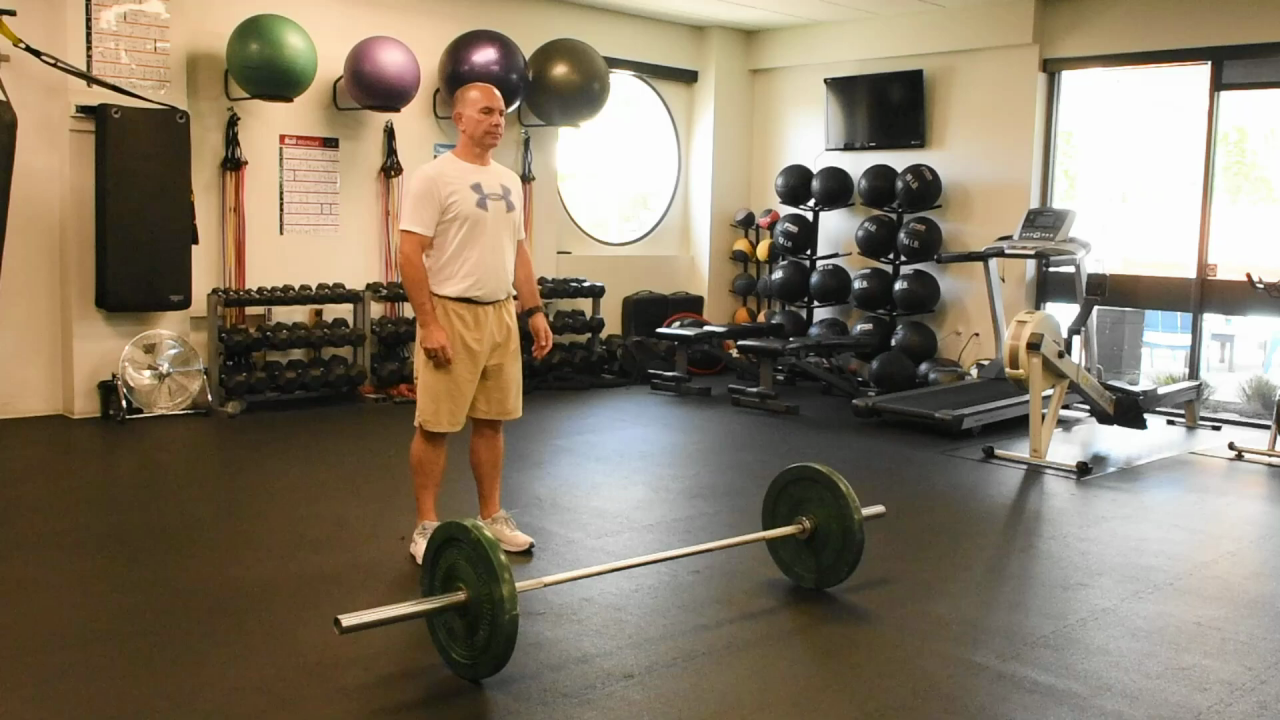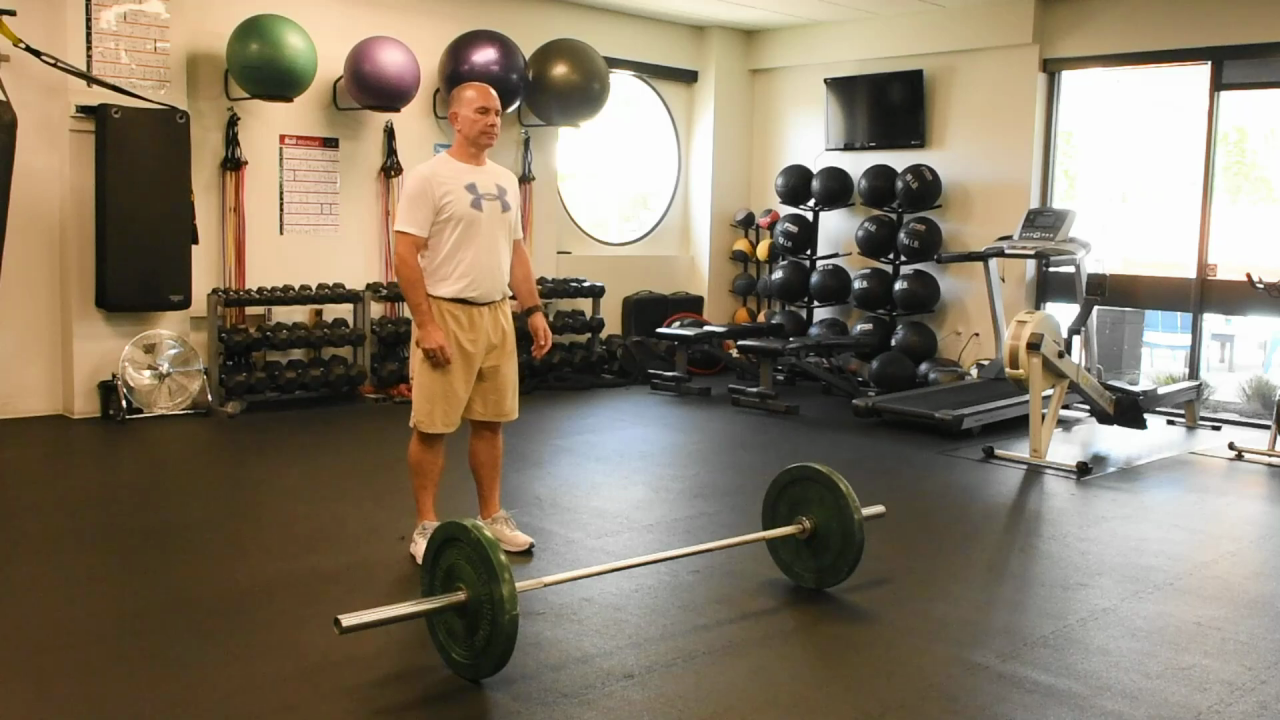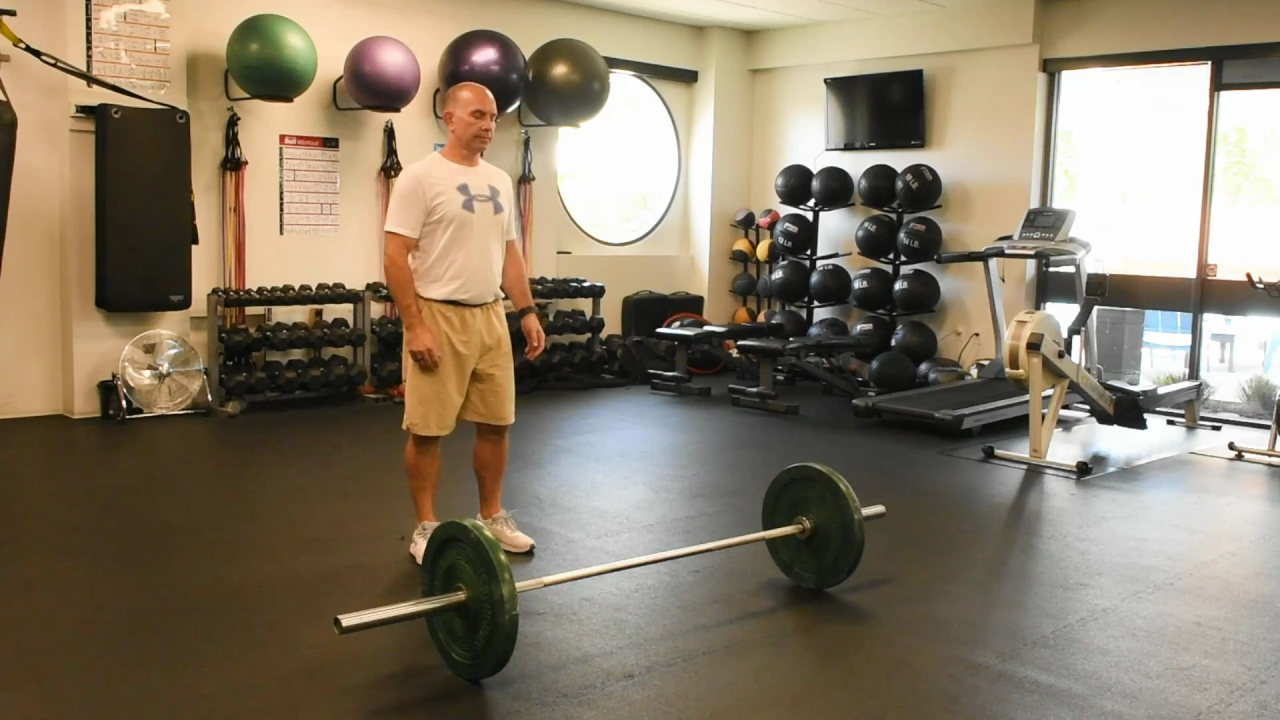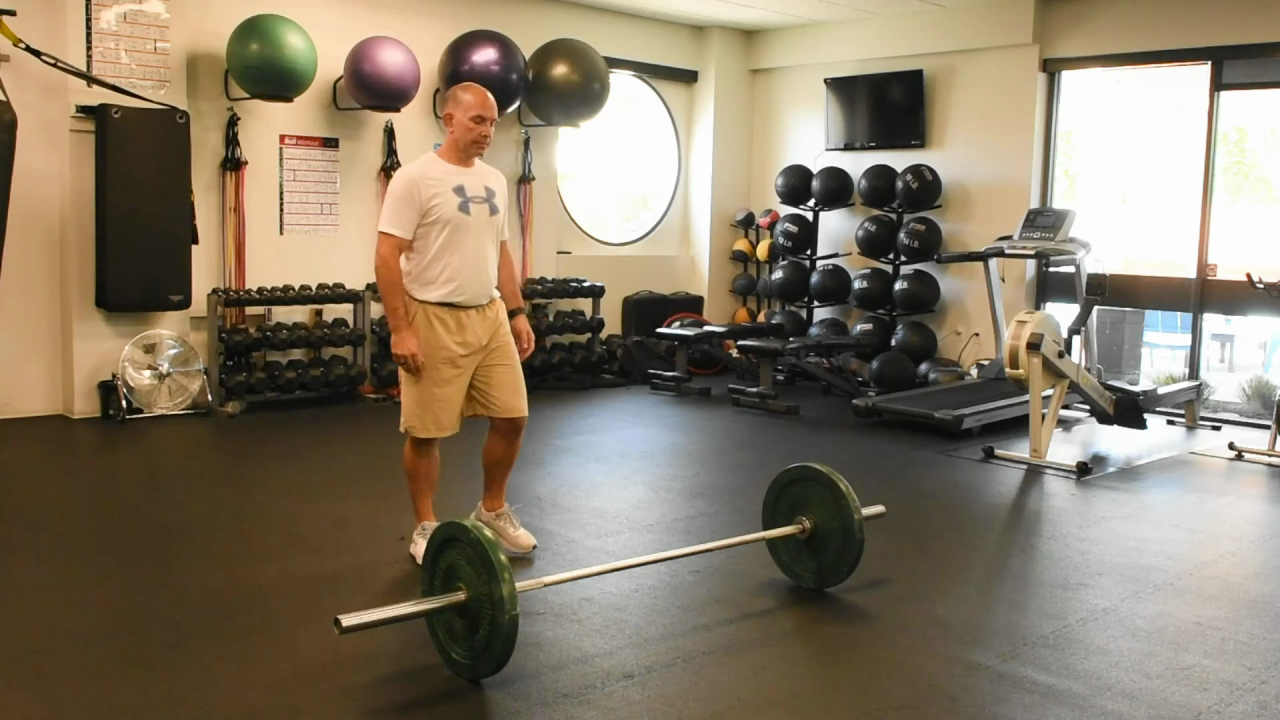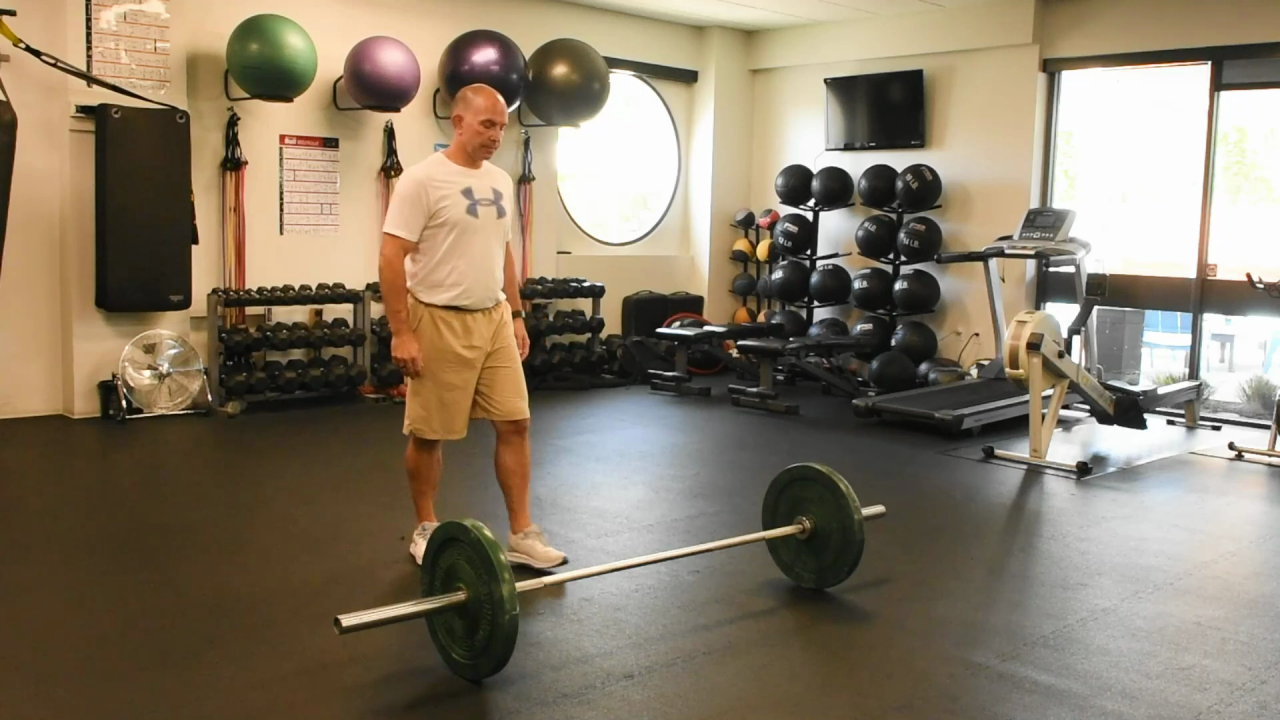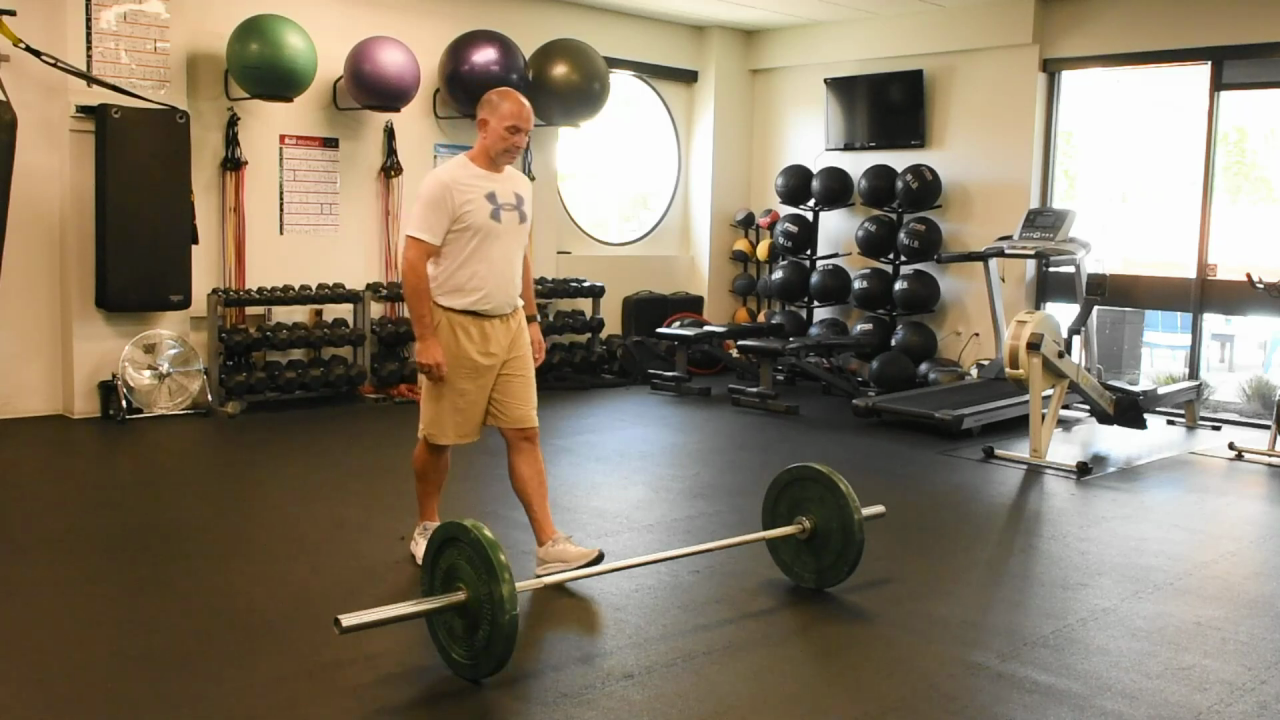
dt=0.2s
person 1, frame 1
left shoulder: (509, 180)
right shoulder: (434, 176)
left elbow: (518, 252)
right elbow: (411, 254)
left wrist: (535, 311)
right wrist: (429, 323)
left hip: (500, 314)
right hip: (452, 314)
left knee: (491, 421)
right knee: (436, 426)
left ankle: (492, 518)
right ankle: (426, 526)
person 1, frame 2
left shoulder: (505, 180)
right shoulder: (429, 177)
left elbow: (516, 252)
right elbow: (405, 255)
left wrist: (534, 311)
right wrist: (426, 323)
left hip: (496, 315)
right hip: (447, 315)
left knee: (491, 423)
right knee: (432, 427)
left ankle: (491, 518)
right ankle: (426, 527)
person 1, frame 3
left shoulder: (499, 180)
right shoulder: (421, 178)
left elbow: (509, 254)
right elbow: (396, 256)
left wrist: (528, 312)
right wrist: (414, 326)
left hip: (490, 316)
right hip: (439, 317)
left knee: (497, 424)
right knee: (428, 430)
left ankle: (492, 516)
right ankle: (426, 527)
person 1, frame 4
left shoulder: (494, 180)
right shoulder: (416, 178)
right elbow: (387, 258)
left wrist: (518, 313)
right wrist: (401, 329)
left hip: (489, 317)
right hip: (434, 320)
left knee: (511, 418)
right knee: (425, 432)
left ankle: (494, 510)
right ankle: (426, 527)
person 1, frame 5
left shoulder: (501, 182)
right shoulder: (423, 179)
right elbow: (392, 260)
left wrist: (516, 316)
right wrist: (403, 333)
left hip: (492, 320)
right hip: (440, 323)
left knee: (514, 424)
right knee: (428, 434)
left ankle: (523, 534)
right ankle: (426, 528)
person 1, frame 6
left shoulder: (520, 184)
right shoulder: (446, 182)
right elbow: (414, 263)
left wrist: (531, 321)
right wrist: (425, 338)
left hip: (509, 326)
right hip: (458, 328)
left knee: (525, 435)
right knee: (438, 437)
left ankle: (549, 544)
right ankle: (427, 528)
